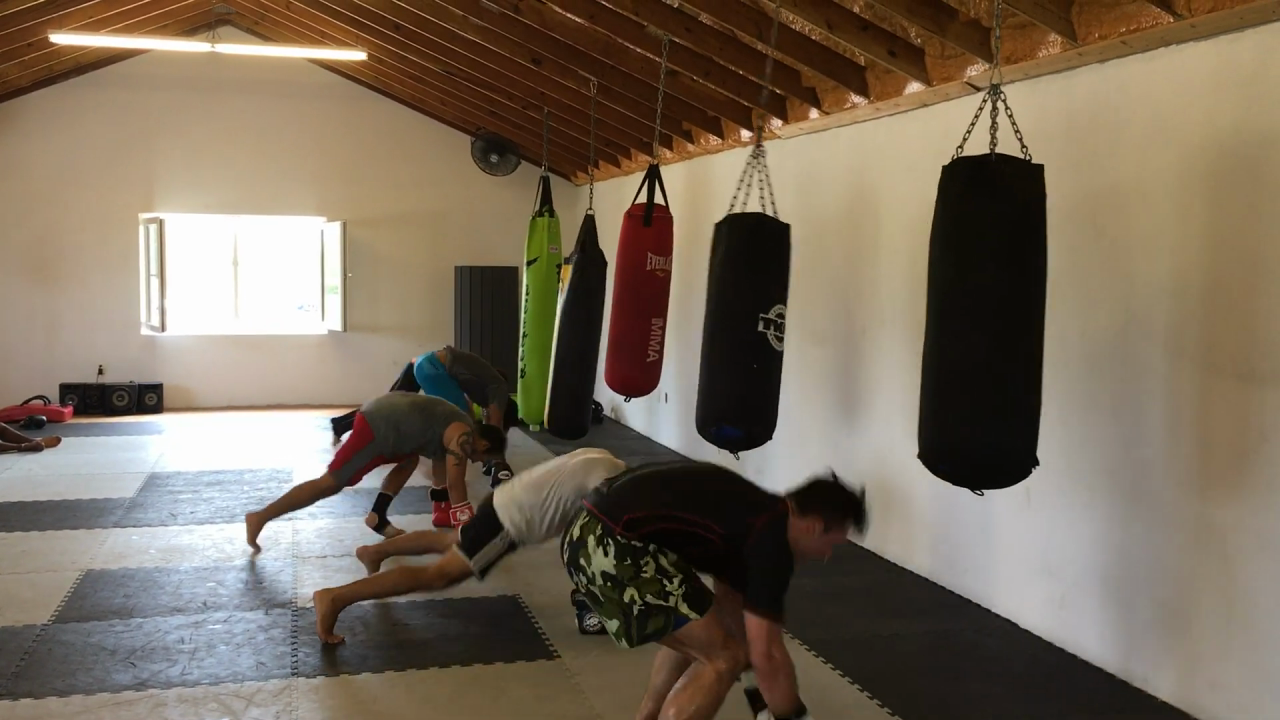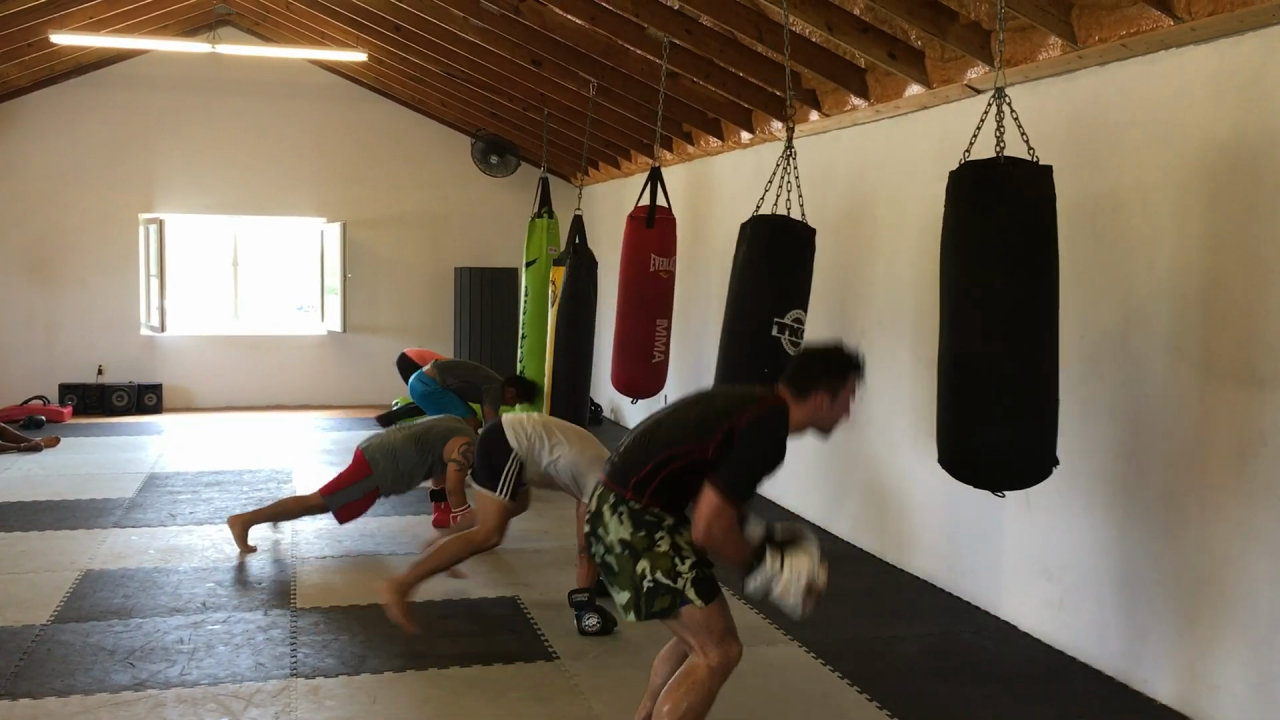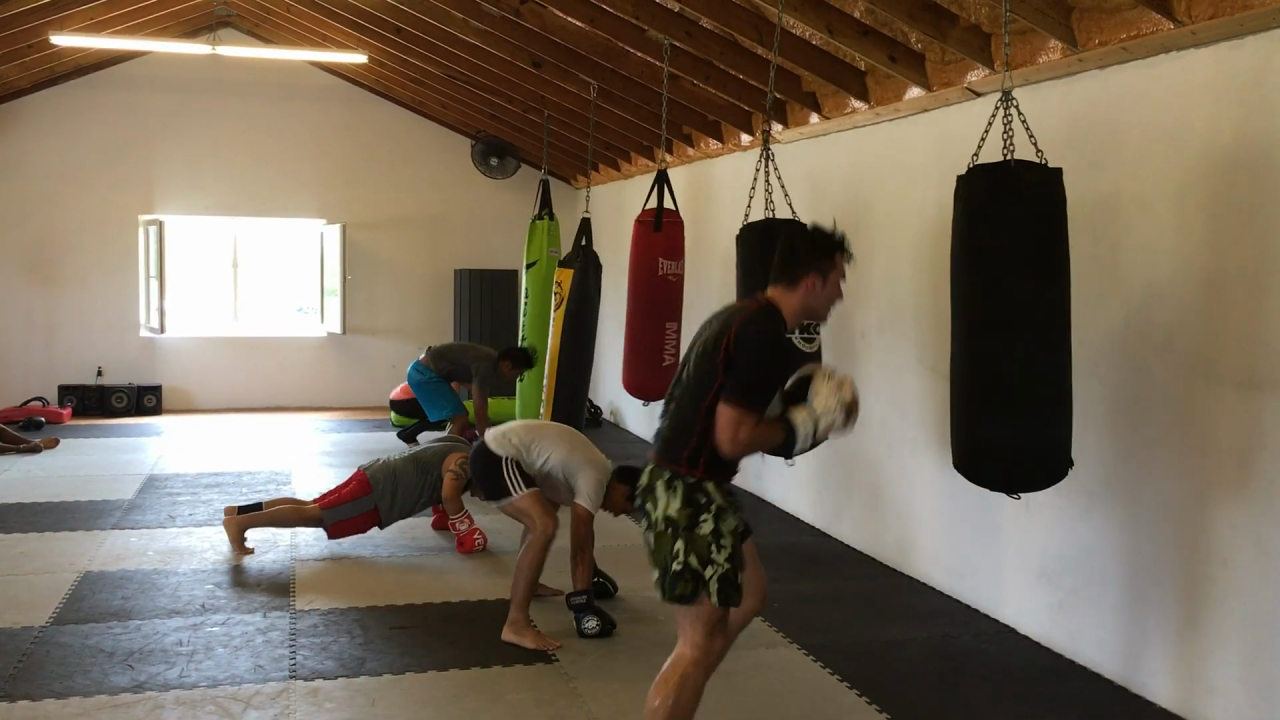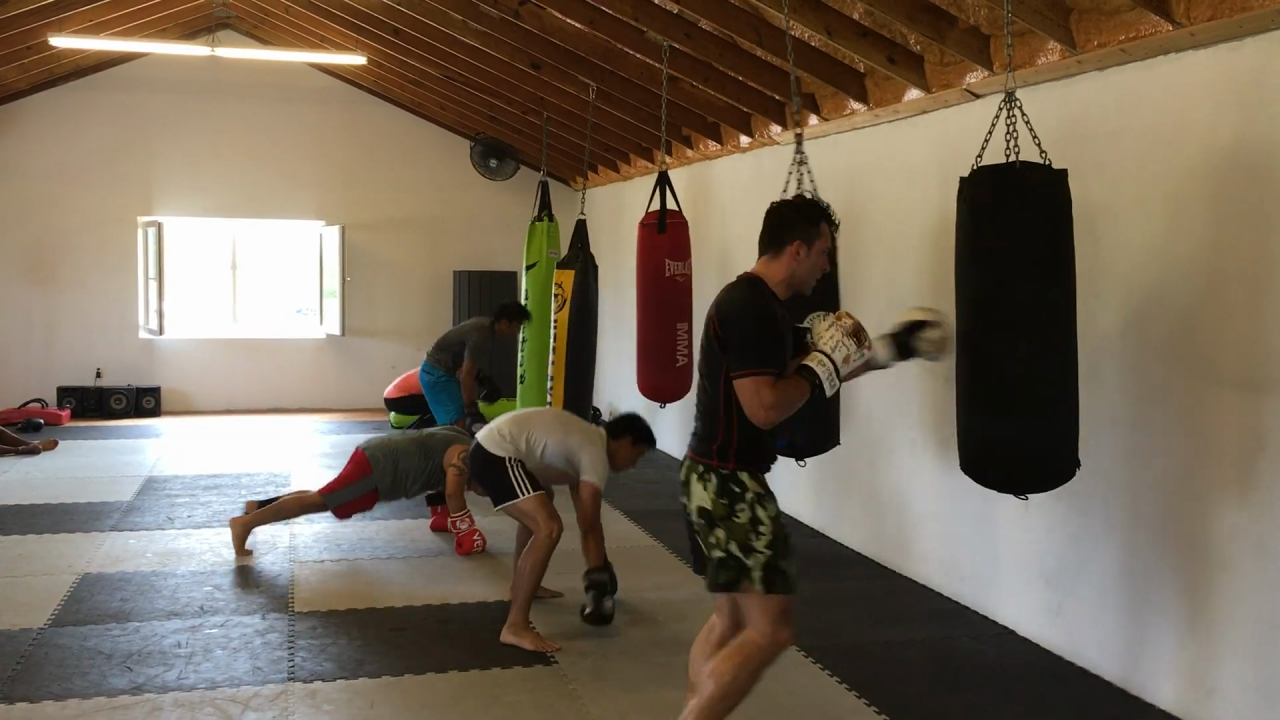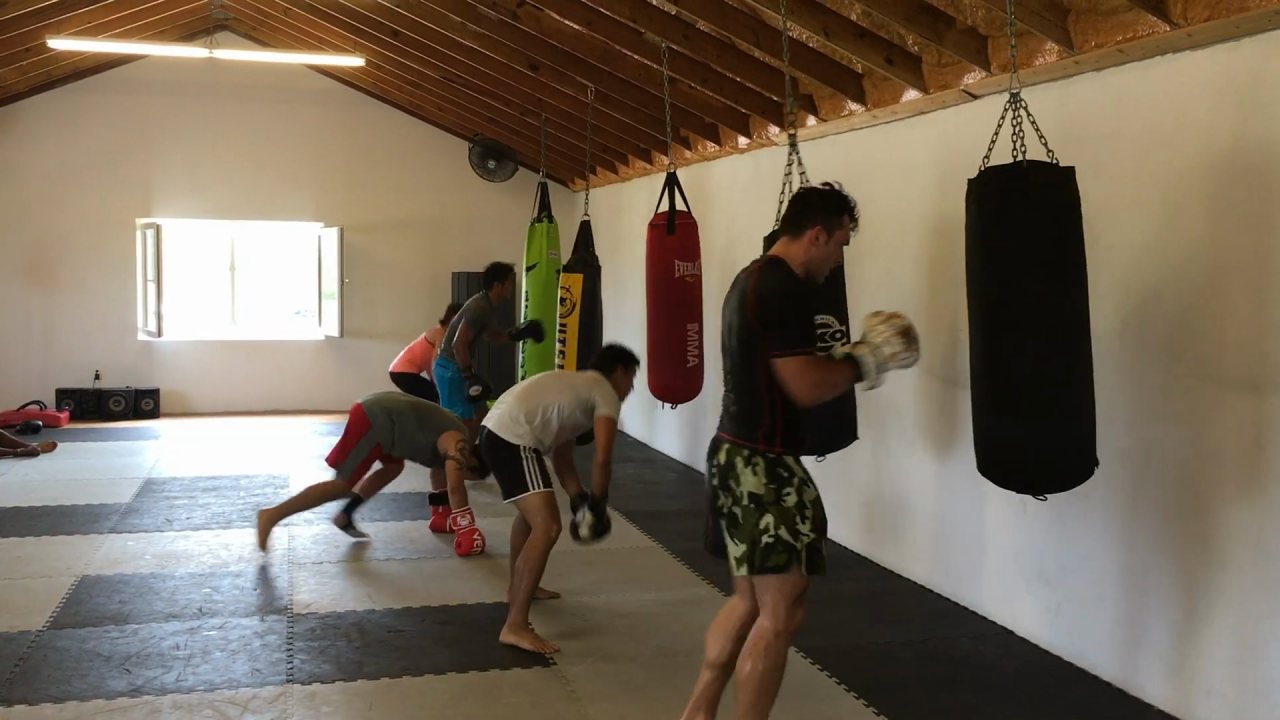
dt=0.2s
person 1, frame 1
left shoulder: (752, 511)
right shoulder: (772, 540)
left elbow: (729, 611)
right elbow: (766, 654)
left hip: (596, 533)
right hip: (610, 547)
left knee: (697, 637)
right knee: (721, 659)
person 1, frame 2
left shoulder: (752, 406)
right shoulder: (766, 429)
right elbow: (707, 529)
left wrist: (761, 555)
right wrist: (764, 564)
left hip: (626, 509)
right hip: (631, 520)
left knee: (700, 632)
right knee: (719, 650)
person 1, frame 3
left shoulder: (745, 318)
right shoulder: (761, 331)
right elbow: (733, 438)
left wrist: (800, 416)
right wrist: (806, 425)
left hip: (691, 485)
right hip: (688, 490)
left knee: (747, 598)
right knee: (702, 639)
person 1, frame 4
left shoulder: (753, 301)
right shoulder: (750, 306)
left elbow: (797, 372)
right elbow: (765, 407)
left wrist: (891, 346)
right wrist: (827, 365)
left hip: (720, 478)
right hip: (726, 482)
left knee: (731, 616)
right knee: (767, 631)
person 1, frame 5
left shoulder: (755, 280)
right shoulder: (781, 287)
right elbow: (807, 387)
left wrist: (857, 355)
right wrist: (869, 358)
left hip: (734, 455)
right hip: (765, 465)
left knee: (752, 595)
right knee: (782, 613)
person 2, frame 1
left shoulder: (604, 463)
right shoulder: (608, 479)
left hip: (508, 508)
right hip: (509, 521)
left knee: (447, 543)
right knee: (436, 578)
left ankle: (375, 551)
right ankle: (335, 598)
person 2, frame 2
left shoulder: (594, 469)
right shoulder: (602, 479)
right elbow: (586, 543)
right wrist: (584, 597)
left hip: (508, 434)
right hip: (509, 443)
left knee: (518, 503)
right knee: (489, 534)
right ankle: (400, 586)
person 2, frame 3
left shoulder: (595, 468)
right shoulder: (595, 480)
left elbow: (583, 536)
right elbow: (579, 546)
left wrist: (593, 572)
right wrist: (581, 602)
left hip: (495, 449)
right hip: (496, 456)
left knee: (546, 507)
right knee: (545, 526)
left ankle: (524, 583)
right ankle: (516, 624)
person 2, frame 4
left shoulder: (584, 439)
right shoulder: (597, 455)
left elbow: (584, 510)
right elbow: (591, 521)
left wrist: (598, 567)
right wrist: (597, 578)
left hip: (489, 449)
right hip: (498, 455)
left knee: (536, 513)
right knee: (548, 529)
left ankle: (522, 587)
right ankle: (515, 627)
person 2, frame 5
left shoulder: (578, 384)
right shoulder: (605, 395)
left elbow: (561, 451)
right elbow: (603, 456)
left wrist: (579, 497)
right wrist: (598, 503)
left hip: (497, 433)
right hip: (511, 440)
left knee: (532, 513)
right knee: (547, 527)
left ankle: (519, 589)
right ankle: (516, 627)
person 3, frame 1
left shoulder: (457, 428)
right shoulder: (464, 436)
left elbow: (441, 472)
right elbow: (455, 483)
left wrist: (445, 510)
right wrist: (466, 524)
left hip: (381, 414)
right hip: (378, 426)
left knee: (410, 460)
right knee: (331, 483)
left ankle: (377, 516)
right ankle: (260, 517)
person 3, frame 2
left shoulder: (458, 431)
right shoulder: (466, 446)
left elbow: (439, 472)
right elbow: (454, 488)
right wrist: (466, 527)
left hip: (377, 452)
right hip: (381, 466)
right knee: (317, 502)
right ankle: (244, 521)
person 3, frame 3
left shoulder: (456, 445)
right shoulder: (464, 461)
right elbow: (450, 496)
left wrist: (442, 515)
right wrist: (467, 531)
left hip: (378, 475)
right hip: (379, 489)
left knee: (312, 506)
right knee: (314, 515)
left ankle: (239, 512)
right ankle: (239, 523)
person 3, frame 4
left shoulder: (457, 444)
right shoulder: (464, 456)
left elbow: (437, 478)
right elbow: (453, 494)
left wrist: (443, 516)
right wrist: (468, 532)
left hip: (375, 453)
right hip: (379, 465)
left knee: (320, 499)
right knee: (318, 502)
left ankle: (260, 506)
right ankle: (244, 524)
person 3, frame 5
right shoulder: (461, 445)
left elbow: (441, 477)
right elbow: (455, 487)
left wrist: (445, 517)
right wrist: (467, 531)
left hip: (375, 413)
right hip: (375, 418)
left knee: (393, 467)
right knee: (342, 485)
left ankle: (345, 516)
right ankle: (272, 515)
